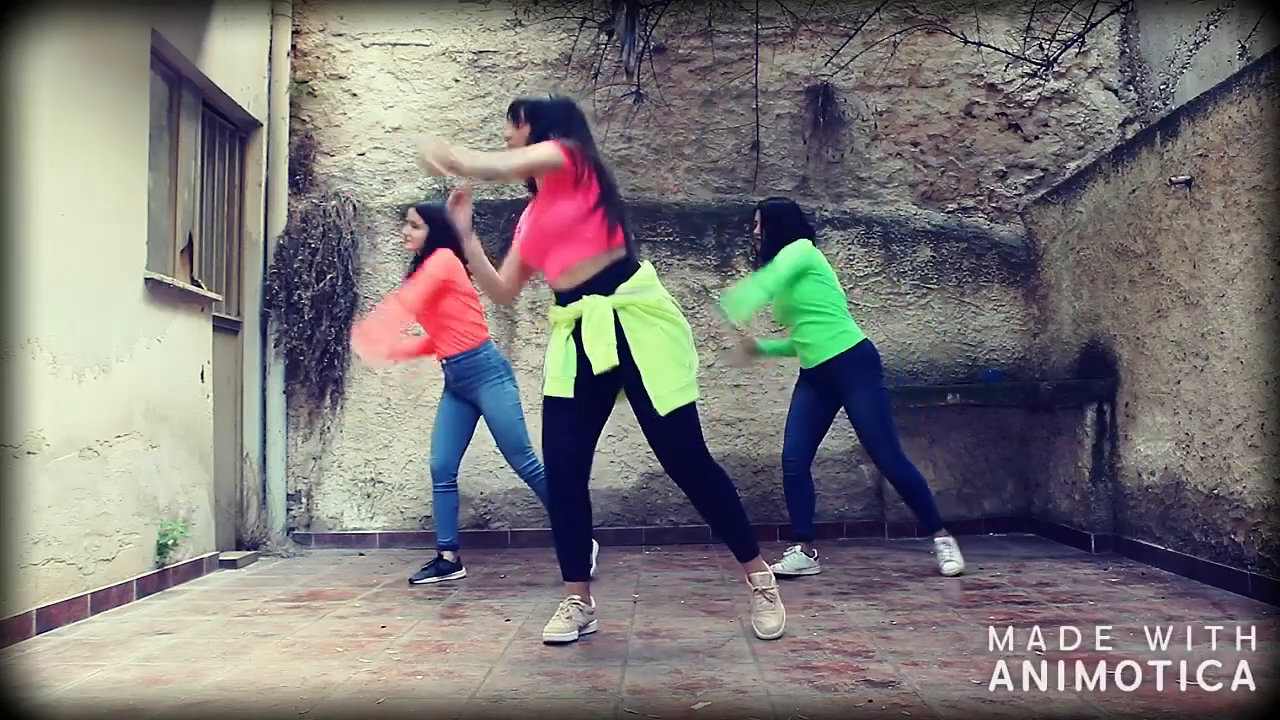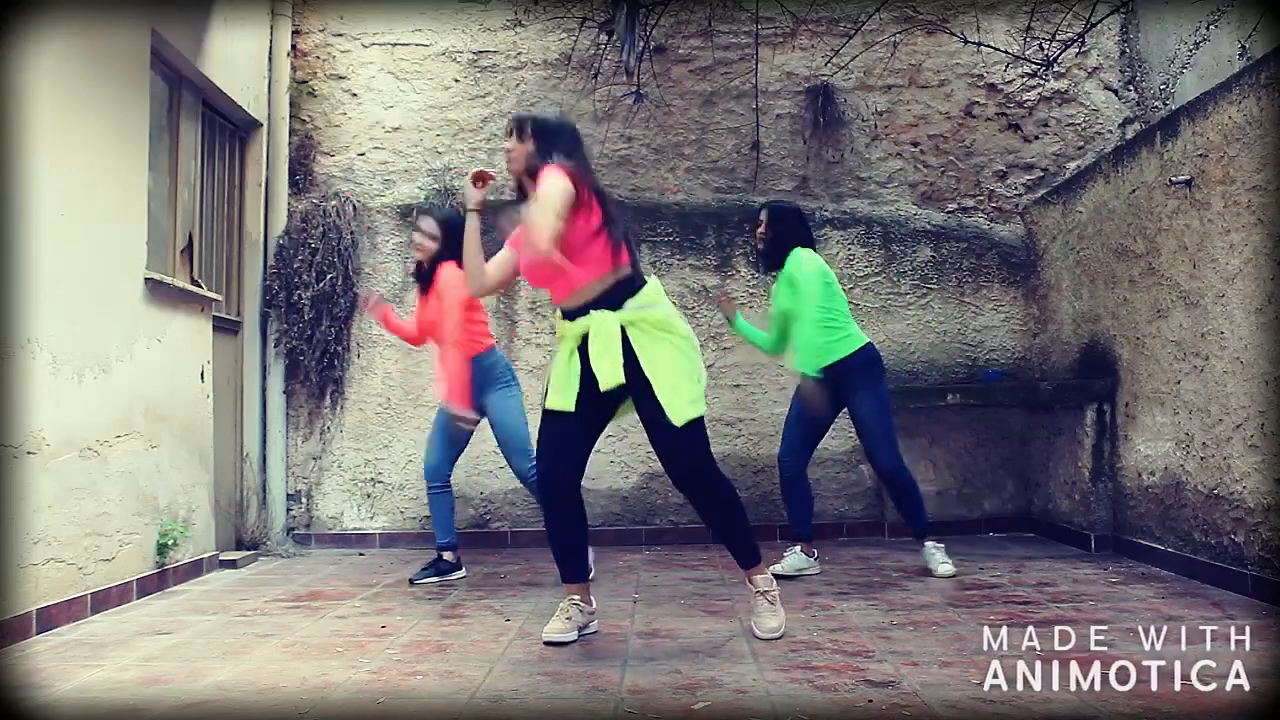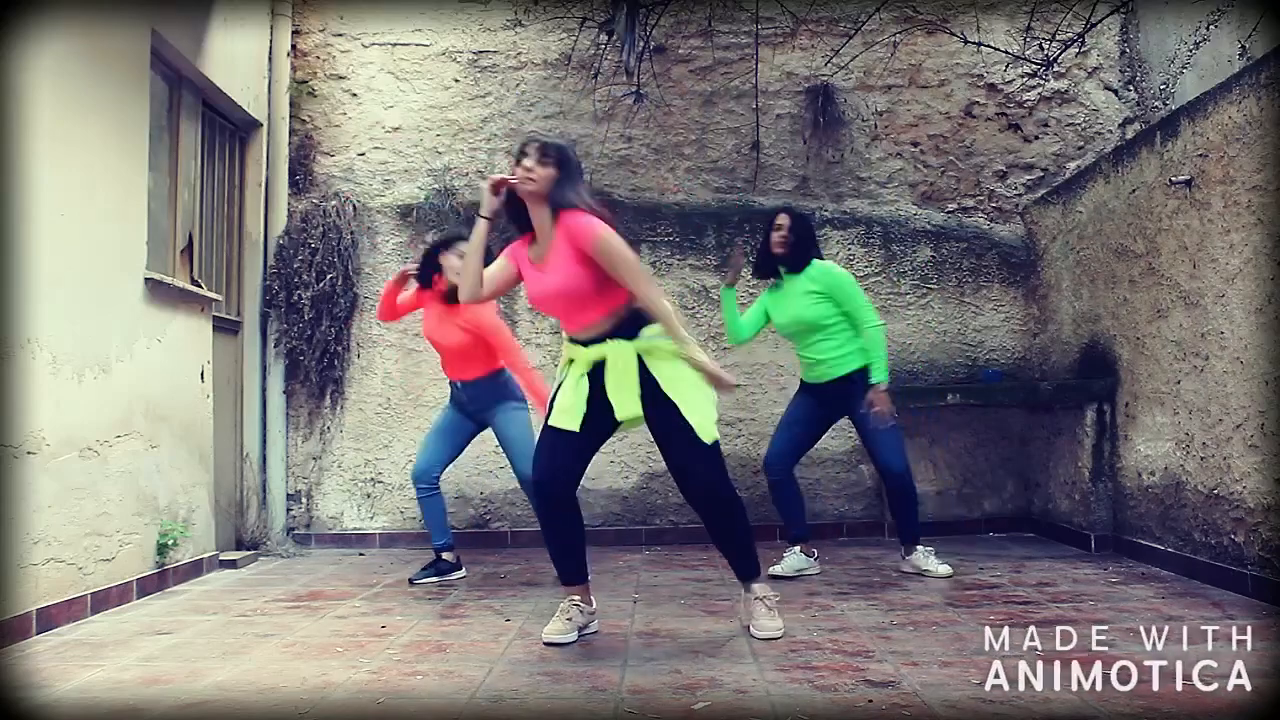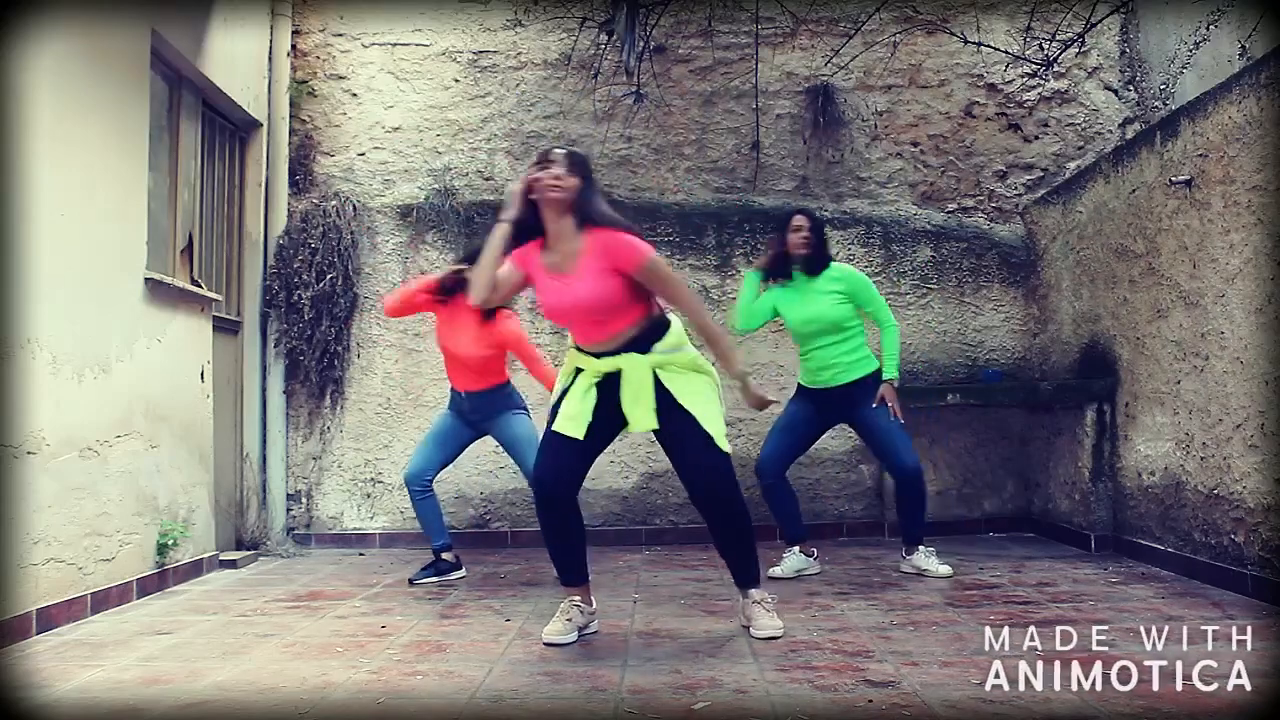
dt=0.1s
person 1, frame 1
left shoulder: (569, 161)
right shoulder: (532, 215)
left elbow: (492, 165)
right elbow: (503, 290)
left wrist: (445, 155)
right wrist: (464, 230)
left hip: (632, 321)
right hip: (575, 336)
left knee: (685, 458)
right knee: (563, 471)
left ankle: (757, 575)
right ankle: (578, 601)
person 1, frame 2
left shoulder: (554, 179)
right shoulder: (521, 236)
left elbow: (543, 226)
right elbow: (477, 286)
right wrist: (474, 211)
left hip: (636, 334)
right hip: (582, 349)
left knee: (691, 467)
right knee: (553, 475)
left ankle: (759, 580)
right ankle: (579, 601)
person 1, frame 3
left shoulder: (582, 225)
right shoulder: (521, 251)
left elbow: (645, 285)
right elbow: (470, 294)
left wrist: (693, 352)
right wrist: (484, 217)
left hip: (649, 357)
right hip: (588, 368)
left knee: (705, 480)
right knee: (549, 481)
left ankle: (756, 590)
right ankle: (579, 602)
person 1, frame 4
left shoulder: (613, 242)
right shoulder: (531, 253)
left elbow: (691, 306)
right elbow: (482, 296)
left wrist: (740, 375)
right wrist: (509, 217)
left hip: (658, 369)
right hip: (591, 378)
left knee: (715, 484)
right knee: (550, 484)
left ankle: (753, 593)
right ankle: (578, 603)
person 2, frame 1
left shoulder: (801, 251)
right shoulder: (786, 276)
left elbow: (767, 281)
left wrist: (730, 312)
right wrist: (760, 347)
left hip: (852, 364)
right hip: (815, 377)
left knee: (887, 458)
right knee: (793, 461)
left ankle: (940, 537)
right ankle: (804, 551)
person 2, frame 2
left shoulder: (803, 261)
right shoulder: (781, 283)
left elbow: (811, 314)
right elbow: (772, 345)
left wrist: (804, 370)
right wrist: (735, 319)
left hip: (855, 368)
right hip: (817, 379)
left knee: (886, 462)
right knee: (790, 461)
left ankle: (926, 544)
right ankle: (804, 551)
person 2, frame 3
left shoulder: (827, 273)
right shoulder: (773, 292)
left elbow: (871, 325)
right elbow: (740, 335)
left wrist: (879, 384)
right wrist: (729, 287)
left hip: (859, 381)
right hip: (815, 389)
left knee: (894, 468)
right knee: (776, 464)
left ankle: (913, 550)
right ankle: (803, 552)
person 2, frame 4
left shoulder: (847, 277)
right shoulder: (778, 290)
left elbow: (888, 324)
right elbow: (743, 324)
left wrist: (889, 380)
right wrist: (756, 270)
left hip: (864, 390)
right hip: (812, 396)
left knee: (907, 467)
right knee: (767, 466)
left ankle: (914, 550)
right ankle: (802, 552)
person 3, frame 1
left shoulder: (443, 261)
right shoulder: (427, 272)
left elbow: (406, 300)
left wrist: (372, 334)
right wrist: (391, 351)
left hip: (482, 372)
right hip: (454, 381)
left knee: (524, 463)
right knee: (441, 469)
right ankle: (448, 558)
person 3, frame 2
left shoulder: (449, 274)
right shoulder: (429, 281)
left elbow: (452, 334)
right elbow: (418, 337)
left wrist: (453, 394)
right wrist: (383, 316)
left hip: (491, 378)
right hip: (461, 386)
left knee: (525, 468)
right knee: (434, 469)
right ankle: (449, 558)
person 3, frame 3
left shoulder: (477, 305)
right shoulder: (428, 291)
left elbow: (517, 358)
right elbow: (387, 313)
left wrist: (550, 410)
right wrist: (398, 280)
left hip: (499, 396)
right hip: (463, 400)
left knee: (530, 474)
right knee: (423, 473)
right ankle: (447, 559)
person 3, frame 4
left shoulder: (504, 322)
right shoulder: (447, 298)
left elbow: (544, 372)
right elbow: (391, 308)
right wrist: (433, 280)
left hip: (504, 406)
right hip: (460, 408)
right knee: (417, 475)
right ankle: (447, 559)
